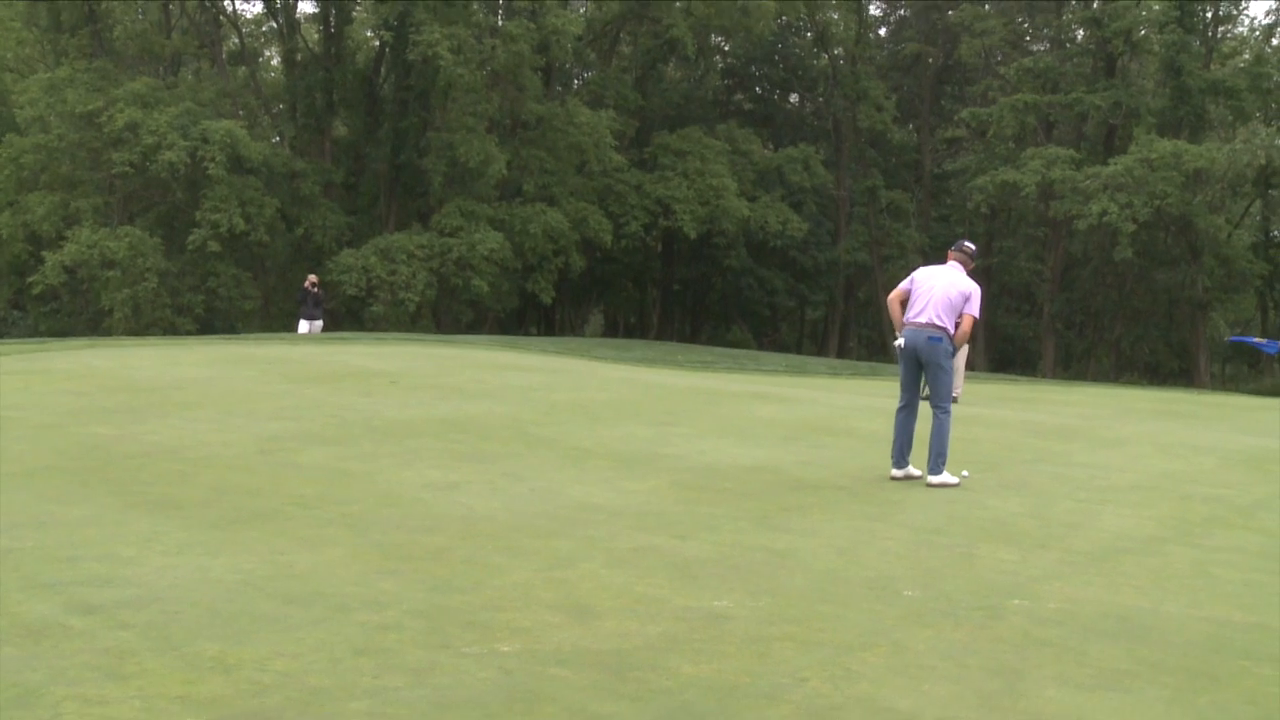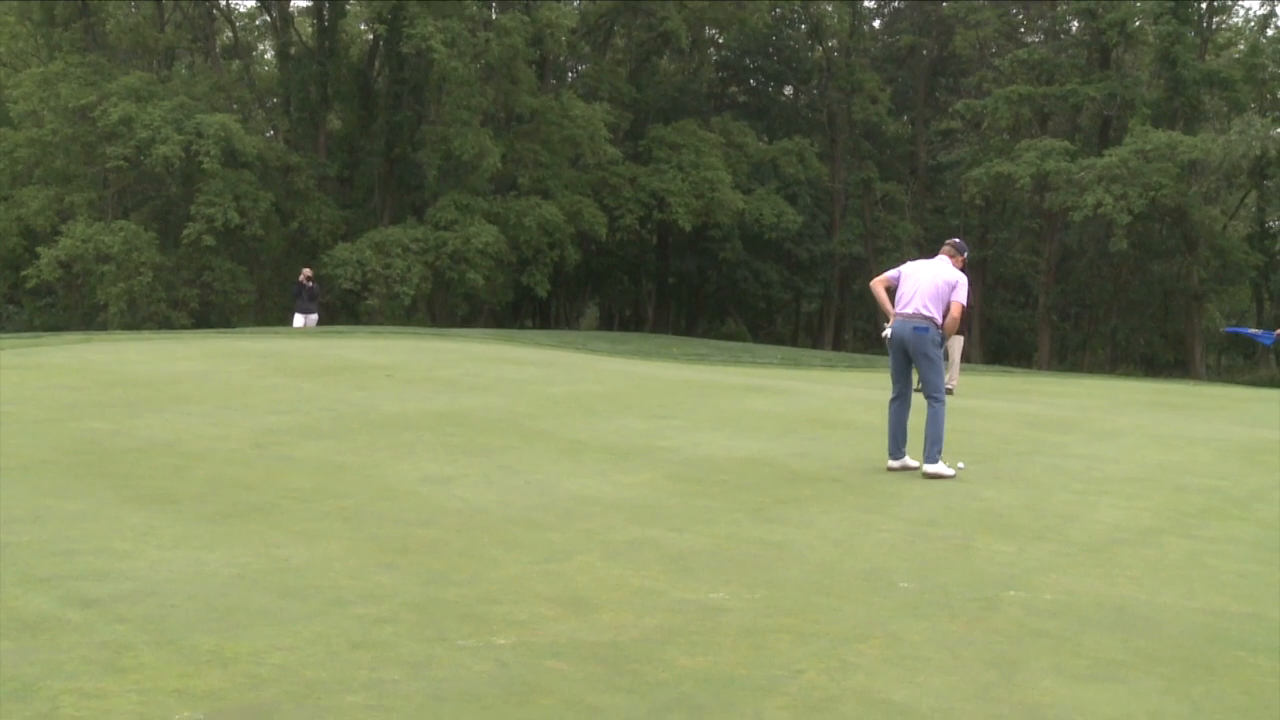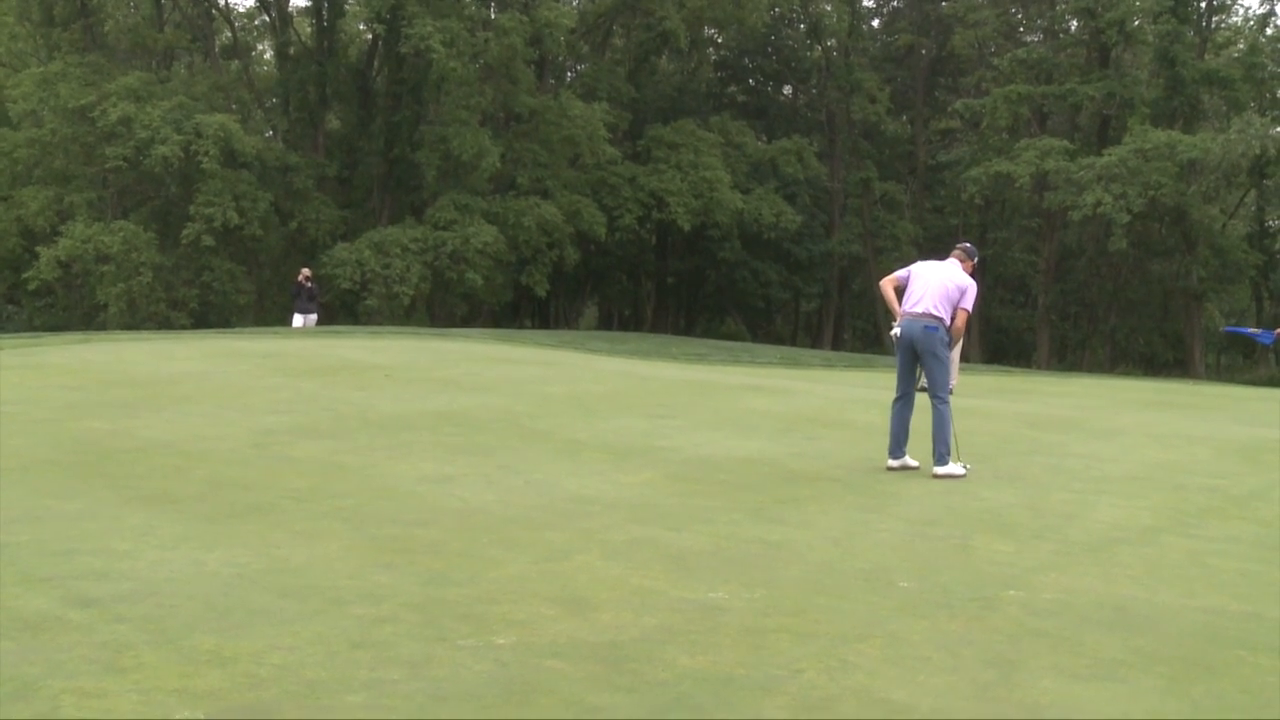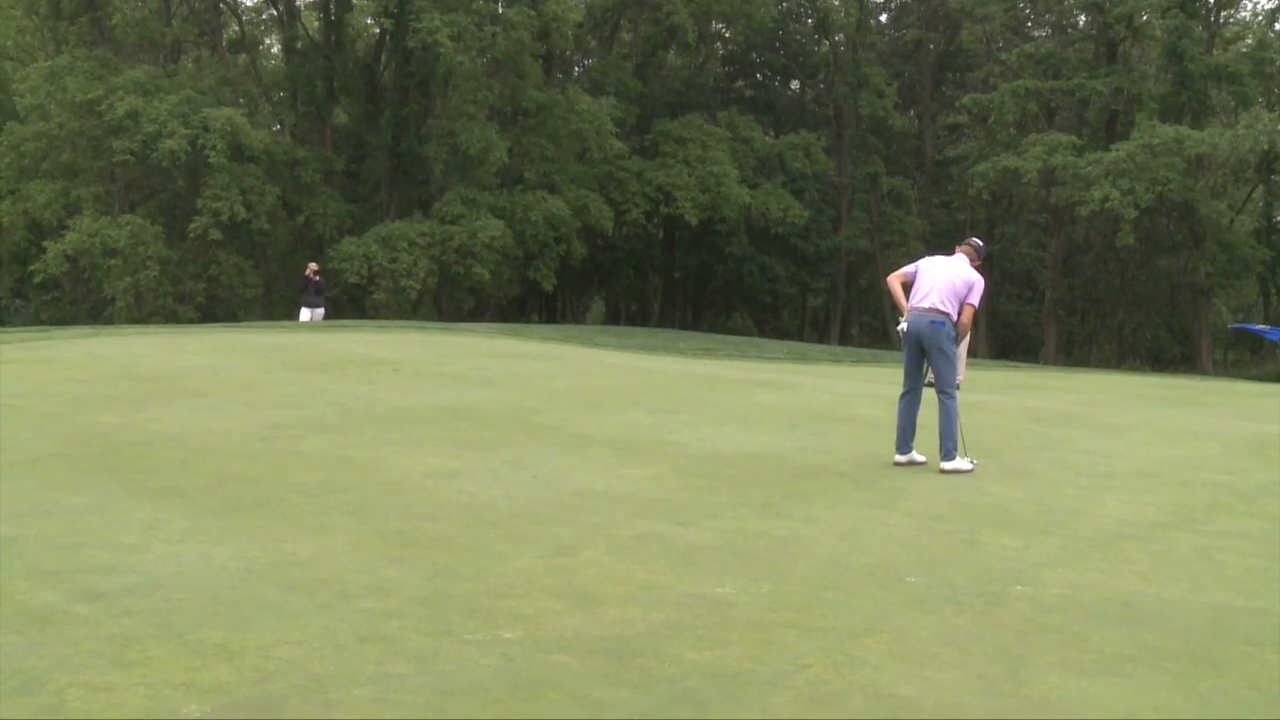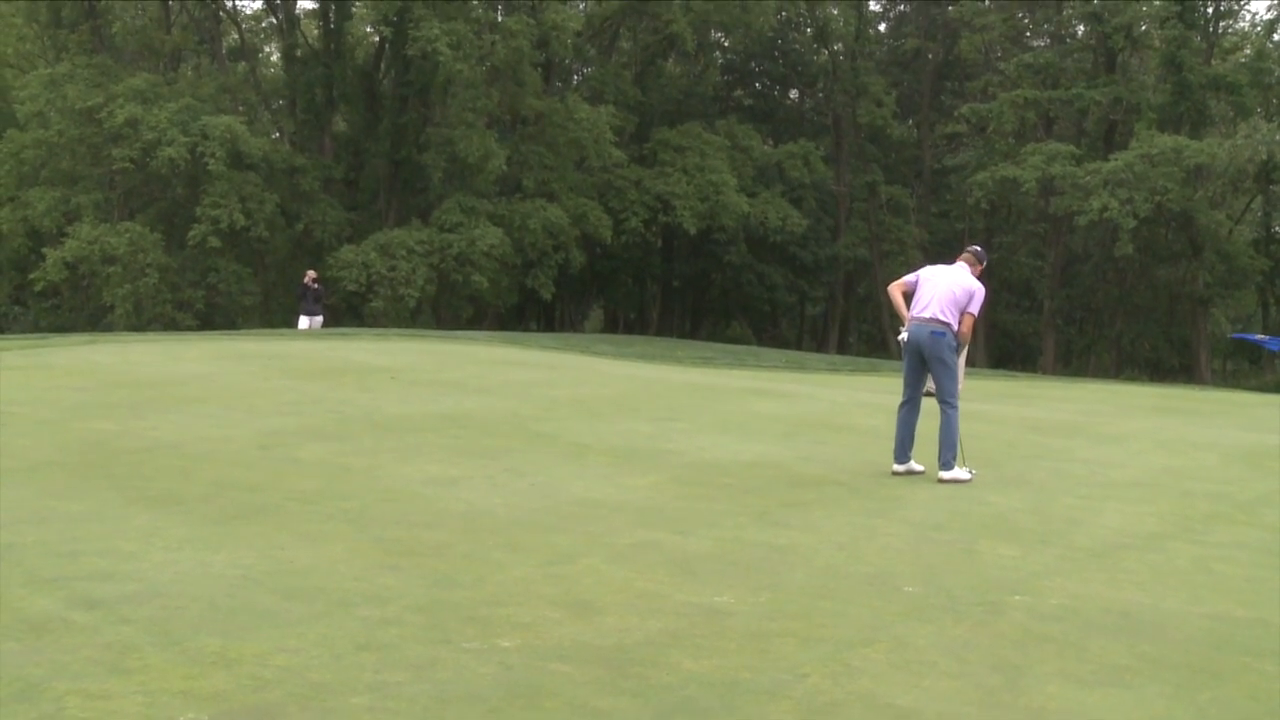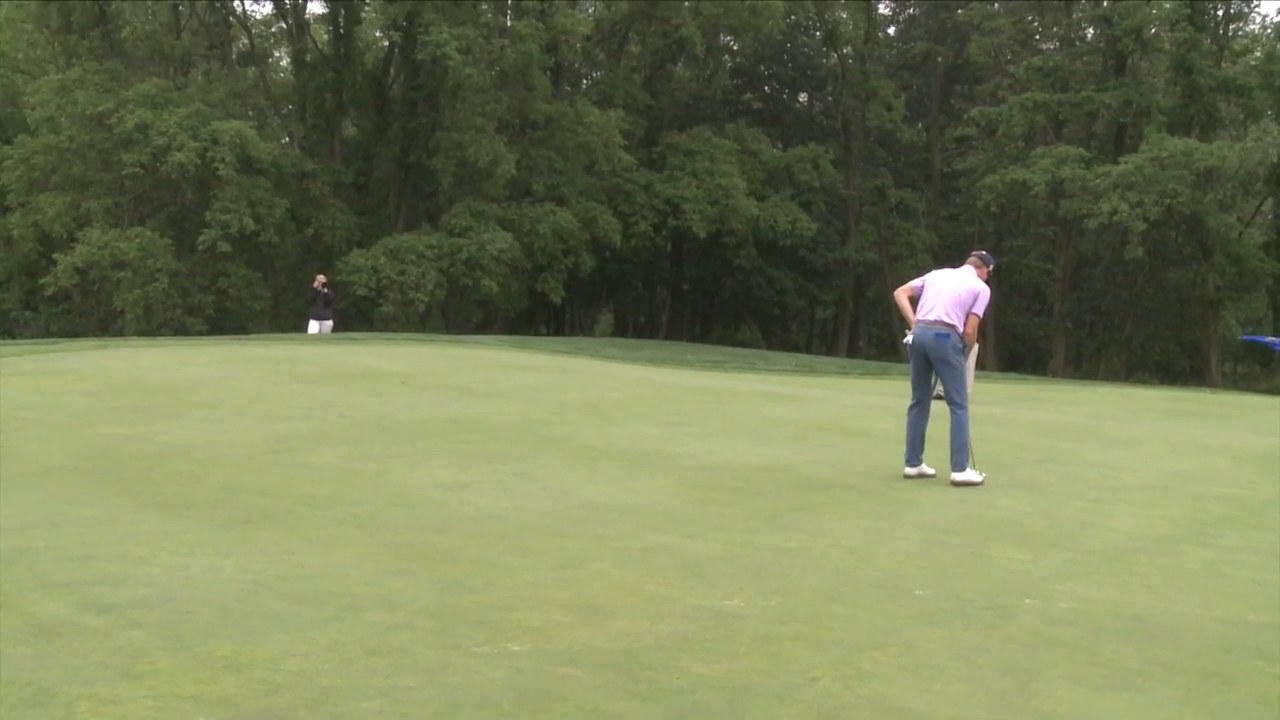
dt=0.7s
person 1, frame 1
left shoulder: (923, 271)
right shoulder: (971, 286)
left elbow: (892, 299)
right elbow: (964, 329)
left wrist: (903, 334)
right wrist: (951, 353)
left hip: (909, 337)
right hip: (936, 341)
left knee: (907, 403)
right knee: (941, 409)
left ankle: (900, 465)
right ankle: (936, 472)
person 1, frame 2
left shoulder: (912, 265)
right shoulder: (958, 276)
left elbow: (876, 284)
right elbow: (954, 316)
left wrist: (892, 316)
right wrist: (941, 341)
left hip: (898, 329)
right hip: (924, 331)
left knee: (900, 394)
right knee: (936, 398)
left ankle: (896, 456)
right ankle: (932, 461)
person 1, frame 3
left shoulder: (921, 265)
right shoulder: (967, 281)
left elbow: (885, 283)
right elbow: (958, 324)
left wrist: (899, 316)
right wrist: (948, 348)
left hip: (905, 327)
right hip: (932, 331)
left knee: (903, 394)
right knee: (939, 399)
left ankle: (897, 455)
right ankle: (942, 462)
person 1, frame 4
left shoulder: (929, 260)
right shoulder: (975, 277)
left elbow: (893, 279)
right elbow: (965, 320)
left wrist: (906, 311)
right wrist: (955, 343)
left hip: (913, 322)
right hip: (939, 326)
left knee: (910, 389)
right knee: (946, 393)
left ankle: (903, 451)
right ankle: (949, 457)
person 1, frame 5
left shoulder: (930, 269)
right shoulder: (975, 285)
left elbow: (894, 288)
right elbow: (965, 329)
left wrist: (907, 321)
right wrist: (957, 354)
left hip: (913, 332)
right hip: (939, 336)
left knee: (910, 399)
right knee: (948, 404)
left ankle: (902, 460)
right ankle: (947, 467)
person 1, frame 6
left shoulder: (937, 273)
right shoulder: (981, 287)
left elbow: (900, 293)
right elbow: (970, 330)
left wrist: (914, 324)
right wrist: (964, 356)
left hip: (919, 335)
right hip: (945, 338)
left knee: (919, 401)
right knee: (958, 405)
left ankle: (913, 463)
right ankle: (960, 468)
